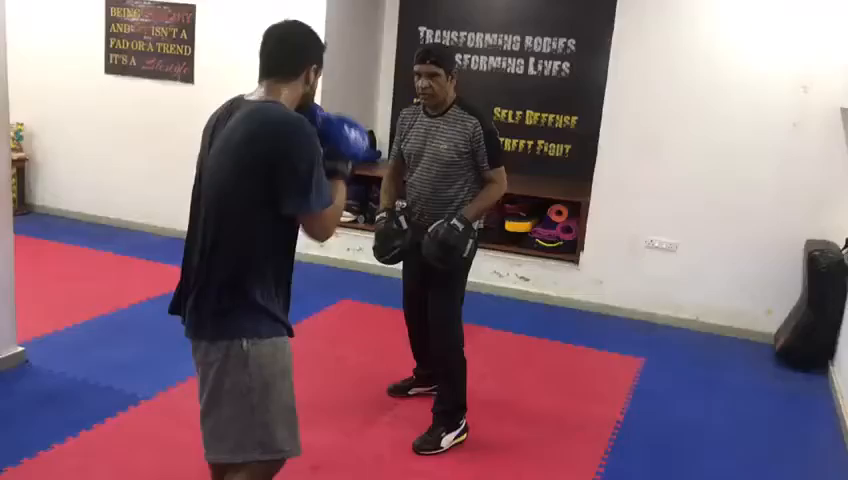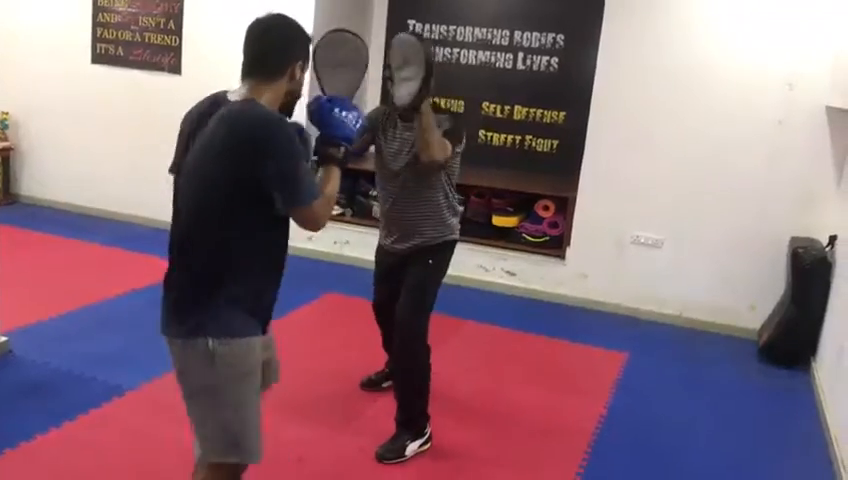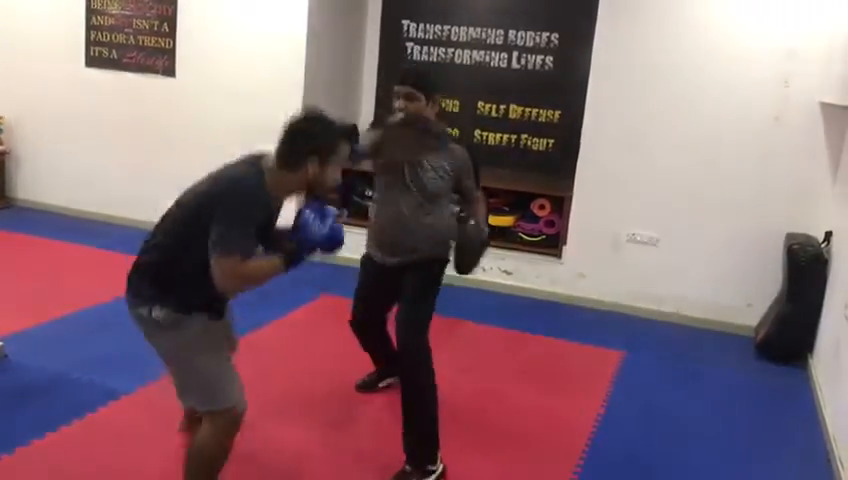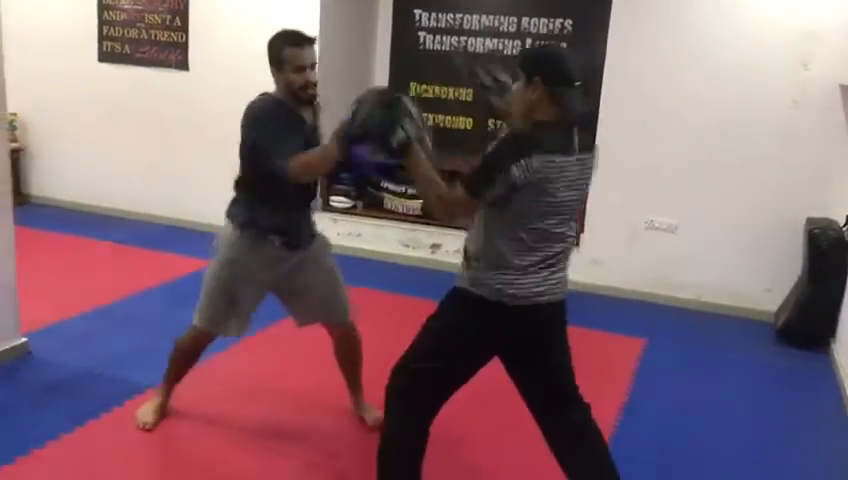
dt=1s
person 1, frame 1
left shoulder: (228, 115)
right shoulder: (291, 131)
right elbow: (320, 226)
right wrist: (339, 176)
left hip: (206, 302)
right hip: (244, 316)
left knee: (224, 431)
person 1, frame 2
left shoulder: (209, 112)
right shoulder: (266, 130)
right elbow: (314, 215)
right wrist: (333, 155)
left hip: (211, 301)
right hip: (217, 316)
left knee: (258, 377)
person 1, frame 3
left shoulder: (265, 170)
right shoulder: (246, 193)
right elbow: (229, 278)
left wrist: (292, 237)
right wrist: (290, 254)
left hip: (187, 282)
right hip: (165, 301)
left knee: (221, 351)
right knee: (226, 411)
left ankle: (194, 418)
person 1, frame 4
left shoulder: (306, 107)
right shoulder: (265, 113)
right elbow: (299, 168)
left hip: (300, 239)
right hip: (250, 238)
left knee: (343, 326)
right knee: (205, 329)
left ankle: (358, 400)
right ankle: (162, 396)
person 2, frame 1
left shoulder: (474, 125)
right shoulder: (407, 118)
left elbow: (498, 184)
right elbow: (394, 171)
left wrist: (461, 221)
right wrist: (385, 212)
right hip: (415, 233)
left knee: (445, 321)
right knee: (414, 309)
left ankle: (452, 420)
right ankle: (426, 375)
person 2, frame 2
left shoulder: (449, 127)
right shoulder: (382, 118)
left elbow: (431, 155)
left wrist: (422, 101)
left hip: (432, 242)
right hip: (391, 240)
left knee: (409, 326)
right knee: (384, 309)
left ankle: (415, 428)
right ankle: (397, 371)
person 2, frame 3
left shoulder: (454, 155)
right shoulder: (390, 134)
left elbow: (473, 201)
right elbow: (370, 148)
right wrist: (399, 130)
left hip: (425, 261)
right hip: (379, 255)
left knee: (410, 342)
right knee: (364, 322)
right ankle: (389, 368)
person 2, frame 4
left shoulder: (518, 148)
right shoulder: (581, 153)
left elbow: (448, 206)
left wrist: (411, 149)
left hip: (485, 301)
right hip: (545, 304)
left knee: (410, 389)
right knee: (564, 410)
